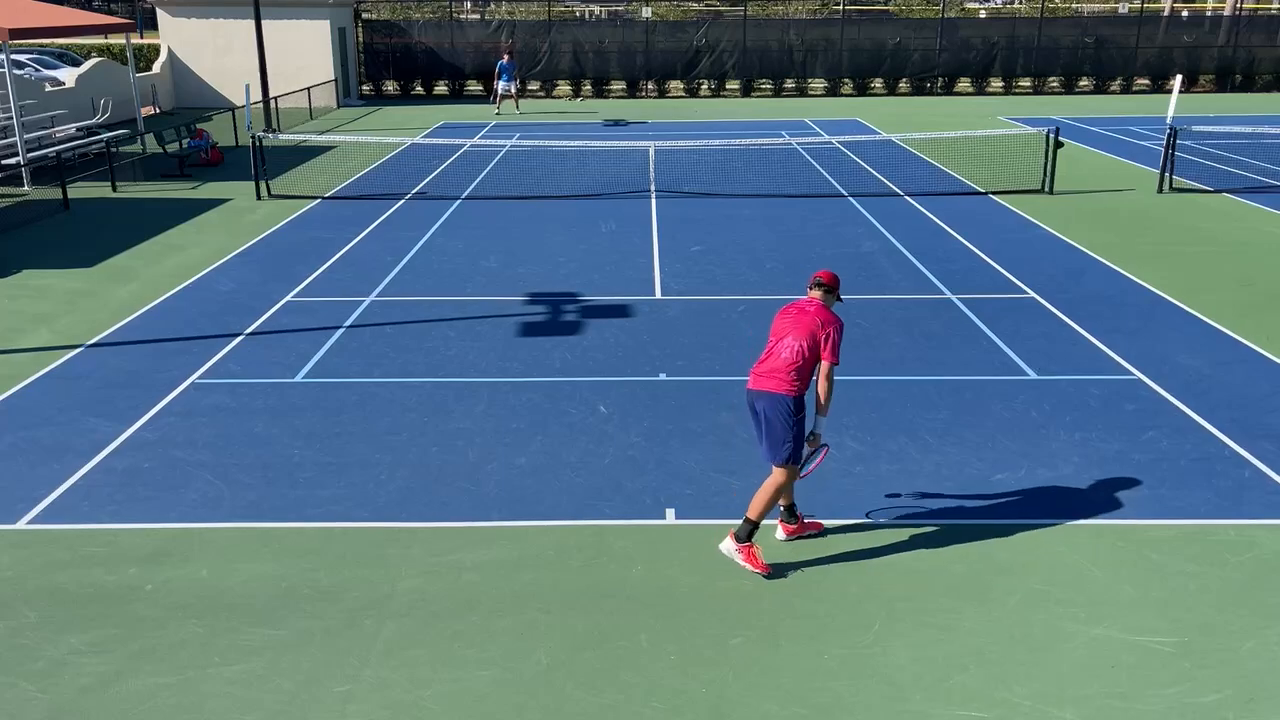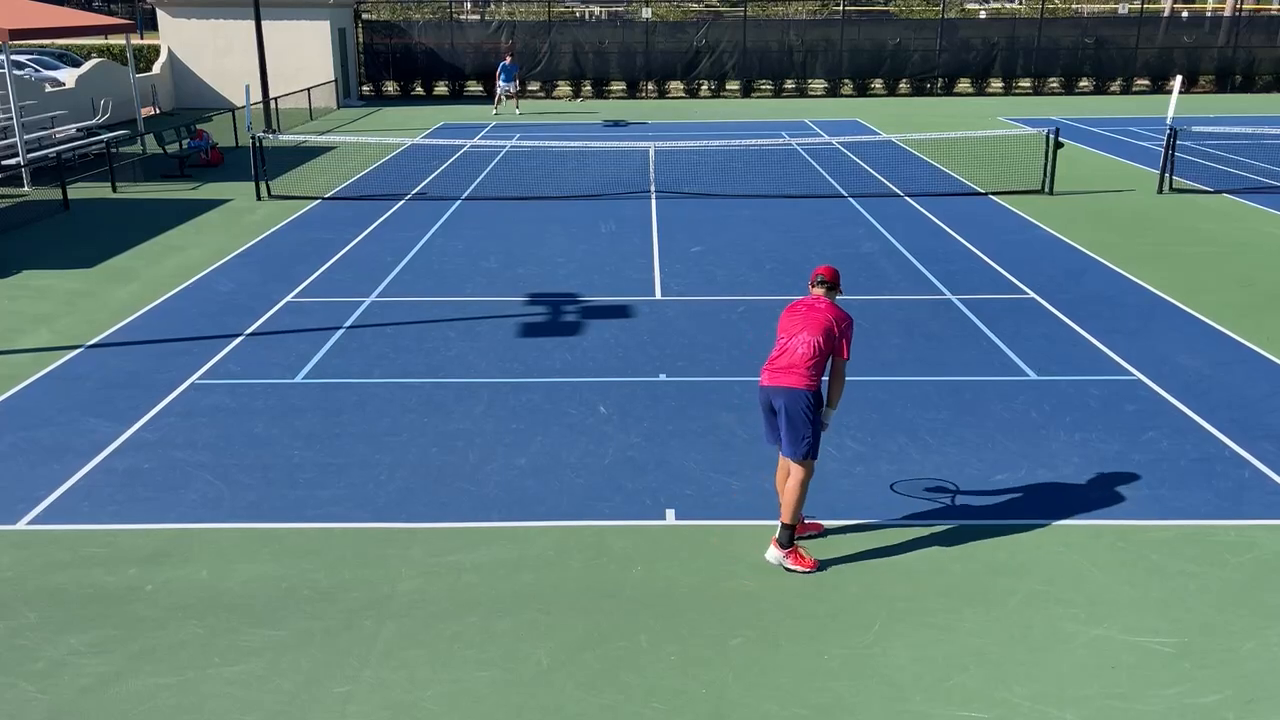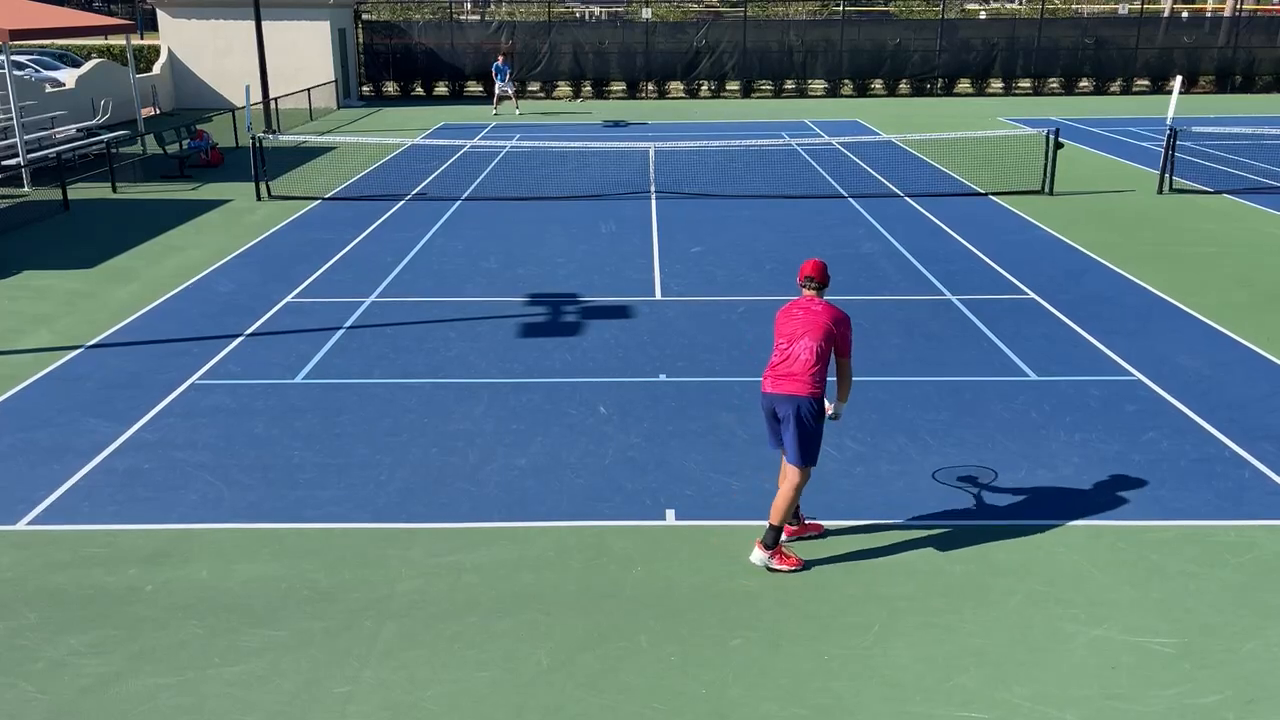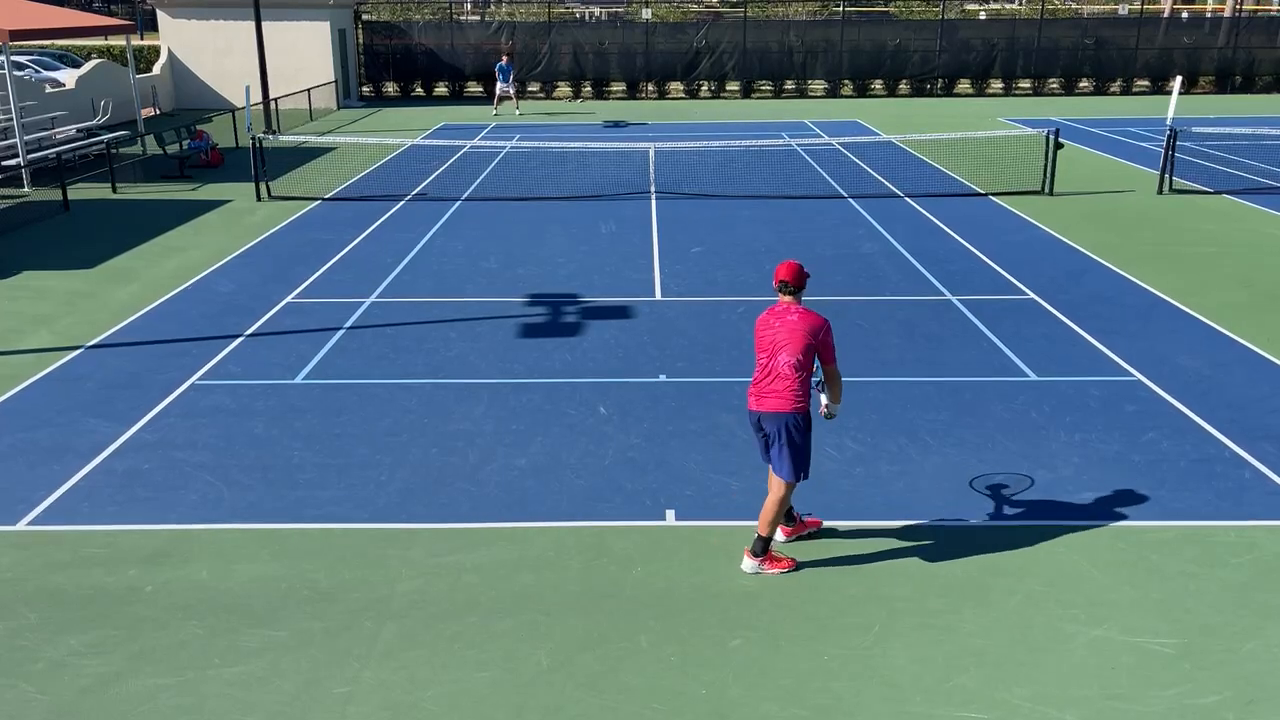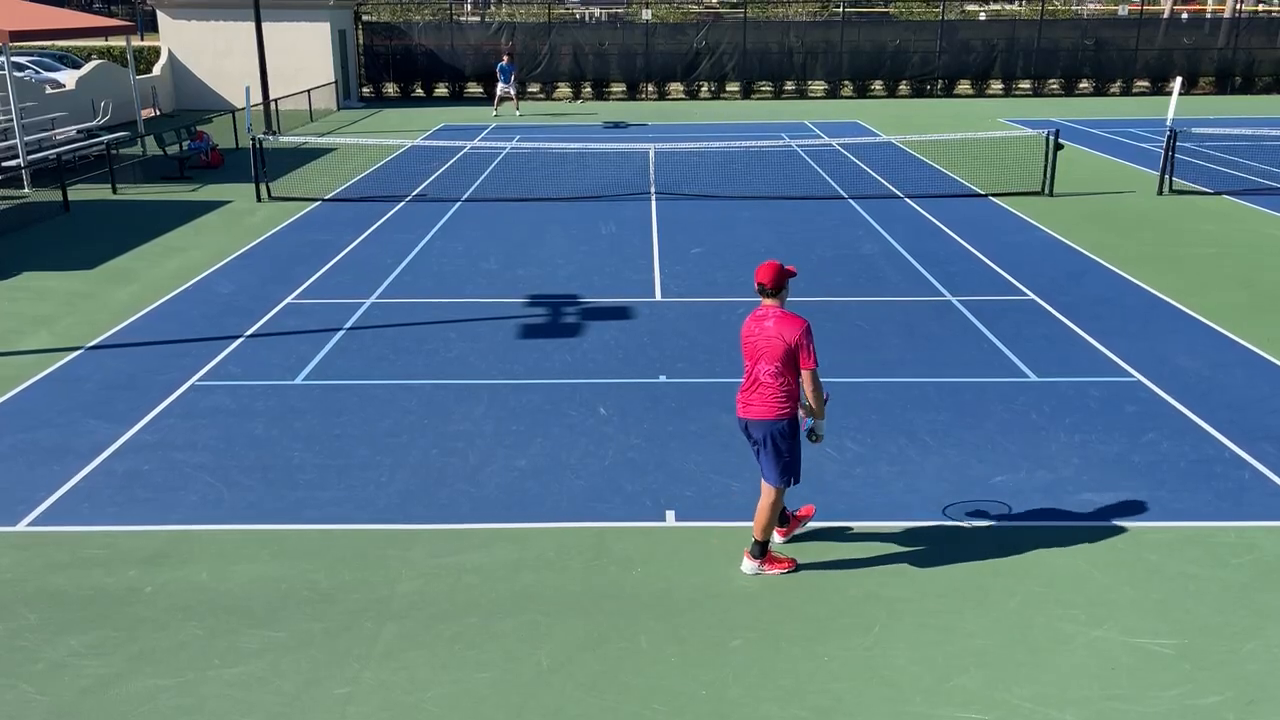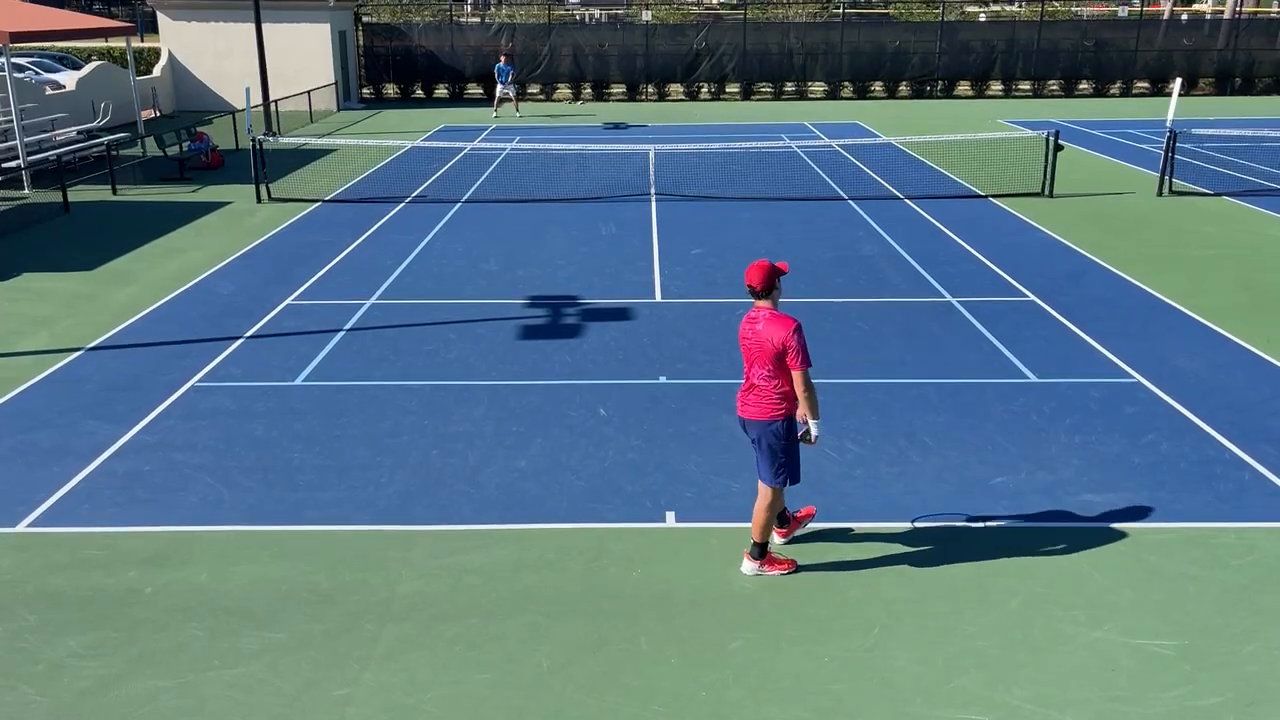
dt=0.4s
person 1, frame 1
left shoulder: (786, 310)
right shoulder: (831, 321)
right elbow: (825, 377)
right wrist: (819, 425)
left hip: (756, 386)
right hip: (782, 394)
left knee: (787, 457)
right knee: (784, 474)
left ankle: (790, 522)
right ankle: (739, 540)
person 1, frame 2
left shoulder: (791, 309)
right shoulder: (841, 318)
right elbow: (837, 373)
right wrist: (827, 414)
left hip: (768, 384)
right hip: (799, 390)
left knee: (788, 456)
right knee: (802, 469)
left ankle: (792, 522)
right ankle: (783, 546)
person 1, frame 3
left shoulder: (784, 312)
right shoulder: (839, 318)
right elbow: (844, 370)
right wrist: (839, 405)
left hip: (770, 390)
right hip: (802, 397)
left knee: (790, 459)
right knee: (798, 473)
left ankle: (793, 522)
right ankle: (767, 547)
person 1, frame 4
left shoulder: (762, 320)
right shoulder: (818, 324)
right elbow: (832, 375)
right wrist: (834, 405)
left hip: (756, 406)
right hip: (788, 411)
left knee: (778, 470)
right knee: (783, 484)
left ankle: (789, 523)
right ankle: (757, 555)
person 1, frame 5
left shoulder: (749, 323)
right shoulder: (798, 327)
right elbow: (811, 384)
left wrist: (799, 405)
right wrist: (819, 421)
left hip: (746, 411)
right hip: (775, 417)
left knee: (771, 474)
right knee: (773, 487)
left ankle: (783, 523)
right ankle: (756, 557)
person 1, frame 6
left shoulder: (748, 322)
right shoulder: (789, 327)
right elbow: (802, 386)
left wrist: (796, 408)
right wrist: (813, 422)
left hip: (748, 410)
right hip: (772, 417)
left knee: (772, 477)
right knee: (770, 487)
left ankle: (784, 523)
right ankle: (756, 557)
